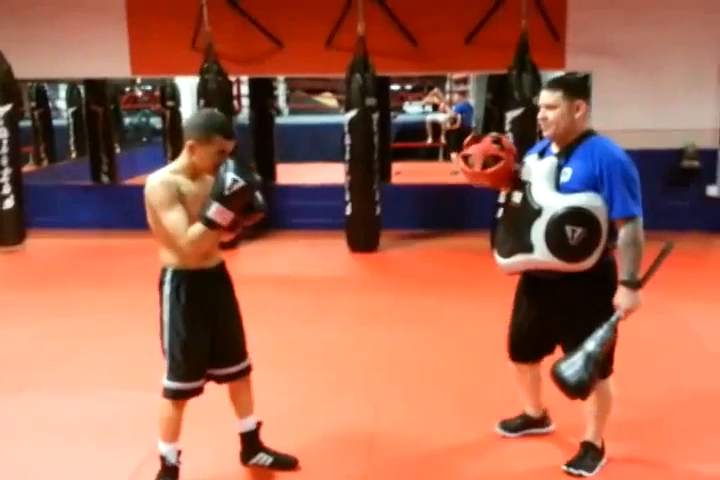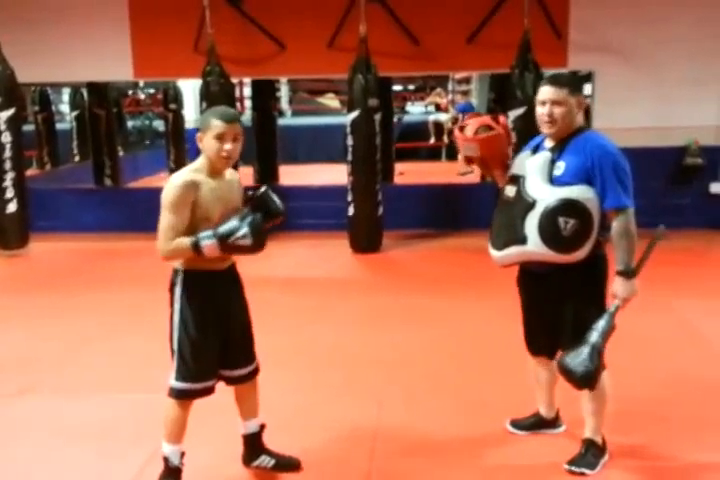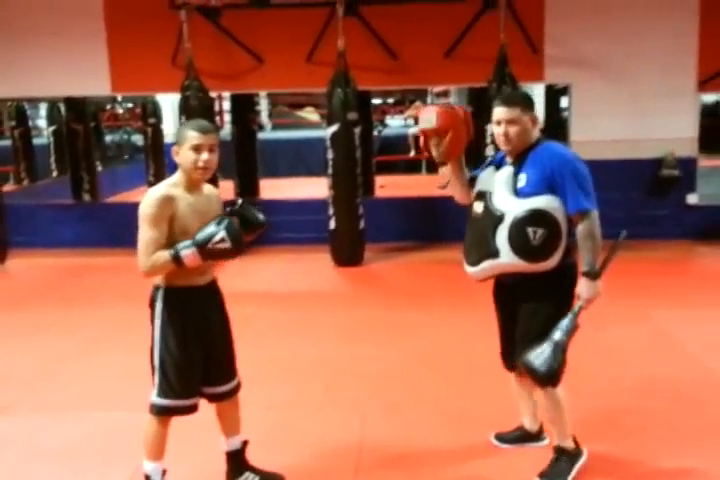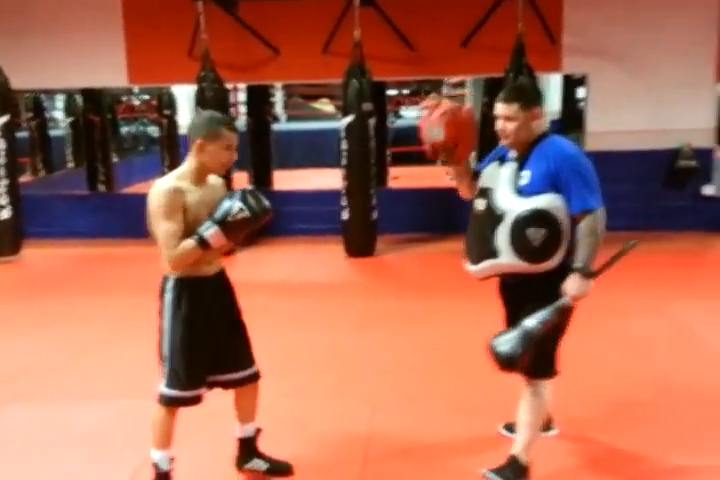
dt=0.3s
person 1, frame 1
left shoulder: (607, 158)
right shoulder: (538, 151)
left elbow: (630, 226)
left wrist: (629, 284)
right wrist: (500, 180)
left hip: (585, 281)
right hip: (537, 276)
left knee: (591, 367)
right knee: (523, 350)
left ankle: (593, 444)
right ankle: (534, 414)
person 1, frame 2
left shoulder: (598, 152)
right shoulder: (534, 146)
left elbow: (622, 217)
left wrist: (624, 273)
left hip: (578, 273)
right hip: (534, 269)
right knee: (539, 348)
left ankle: (594, 440)
right ankle: (546, 414)
person 1, frame 3
left shoulder: (557, 161)
right shoulder: (498, 162)
left elbow: (587, 220)
right elbow: (466, 196)
left wrist: (588, 275)
right wrist: (450, 158)
left hip: (548, 282)
right hip: (509, 280)
right knee: (516, 362)
left ankle: (567, 448)
right ankle: (530, 428)
person 1, frame 4
left shoulder: (562, 156)
right shoulder: (503, 154)
left elbow: (592, 217)
right elbow: (469, 189)
left wrist: (582, 272)
right wrist: (454, 154)
left hip: (550, 280)
right hip: (514, 276)
left knee: (535, 366)
right knee: (524, 356)
right ankle: (539, 419)
person 2, frame 1
left shoulder: (214, 178)
right shoulder: (162, 185)
right elbow: (188, 245)
left wrist: (240, 214)
right wrist: (221, 204)
left hip: (217, 278)
right hip: (183, 286)
left knee: (238, 368)
right knee: (179, 384)
left ankle: (251, 447)
person 2, frame 2
left shoulder: (233, 179)
right shoulder: (182, 185)
right elbow: (166, 248)
left wrist: (256, 221)
right wrist: (218, 239)
left hip: (229, 280)
right hip: (194, 287)
left knee: (245, 370)
right knee: (186, 384)
left ankle: (254, 449)
person 2, frame 3
left shoulder: (213, 195)
right shoulder: (159, 200)
right elbow: (147, 265)
left wrist: (240, 234)
right wrist: (197, 246)
left hip: (210, 297)
right hip: (176, 304)
left knee: (227, 388)
right knee: (166, 401)
person 2, frame 4
left shoulder: (217, 184)
right shoulder: (167, 192)
right elbow: (173, 258)
left wrist: (242, 223)
right wrist: (217, 226)
left hip: (219, 286)
right hip: (185, 294)
left knee: (246, 376)
right knee: (175, 392)
